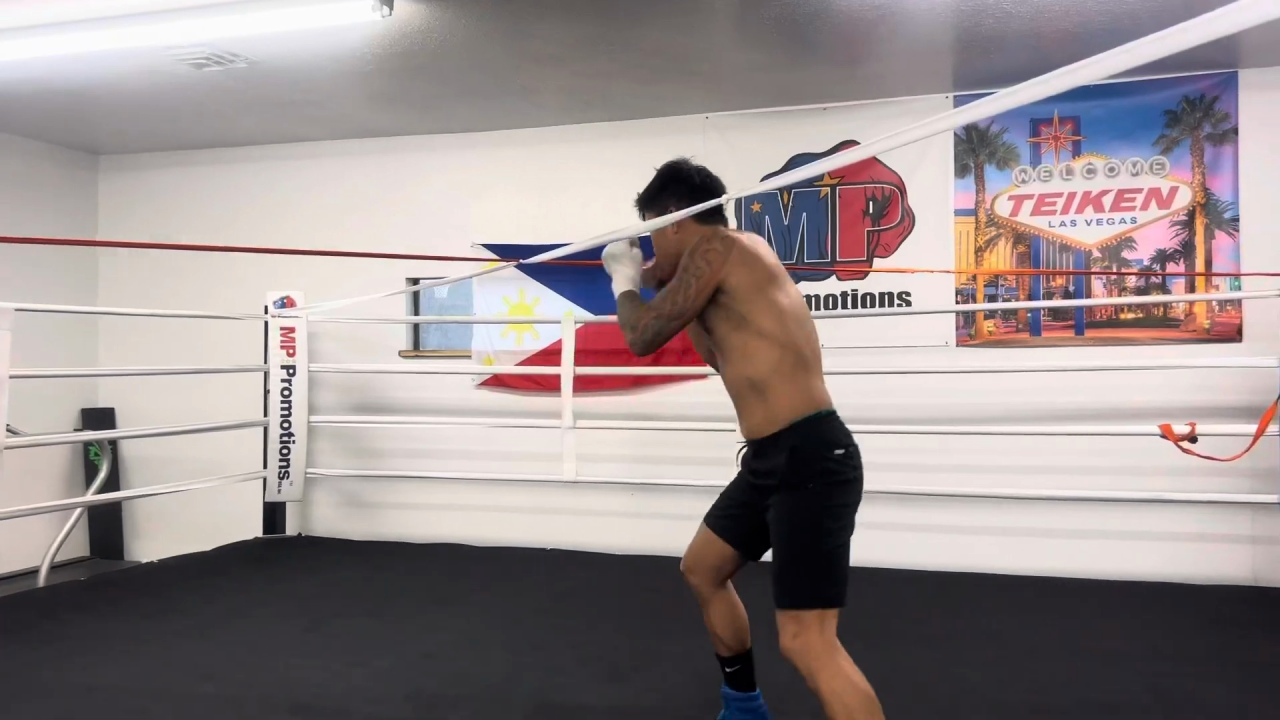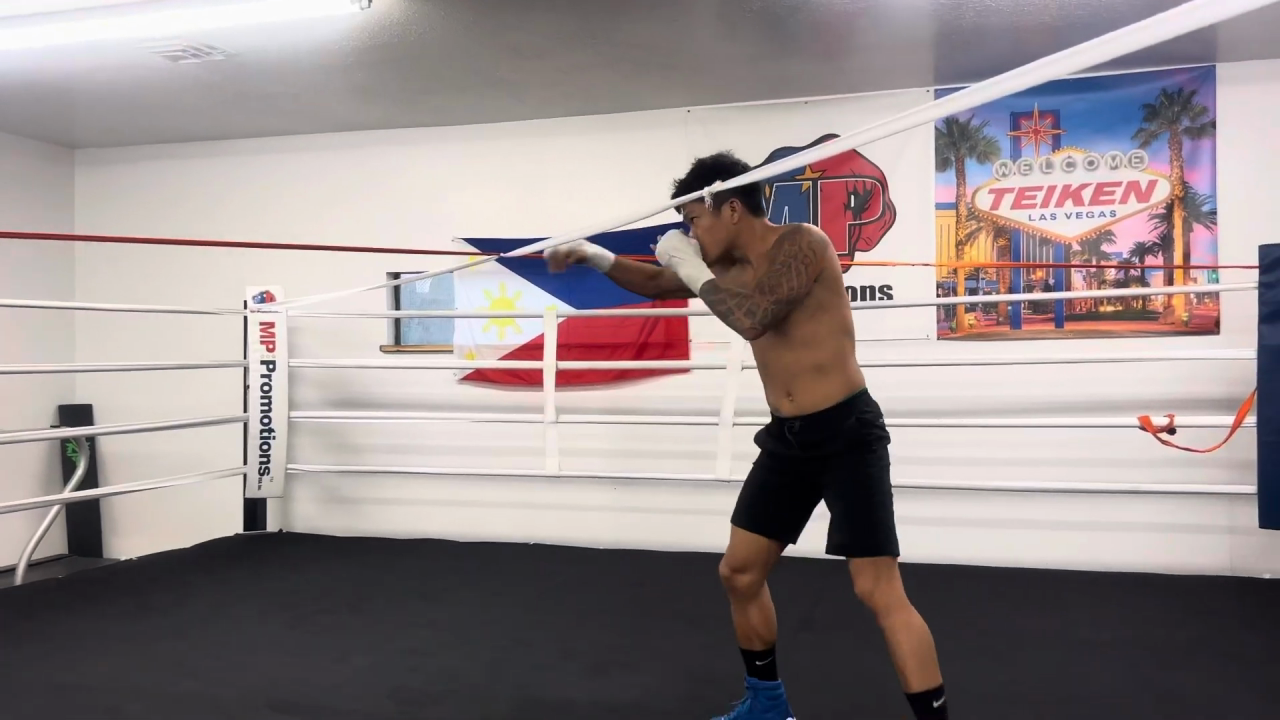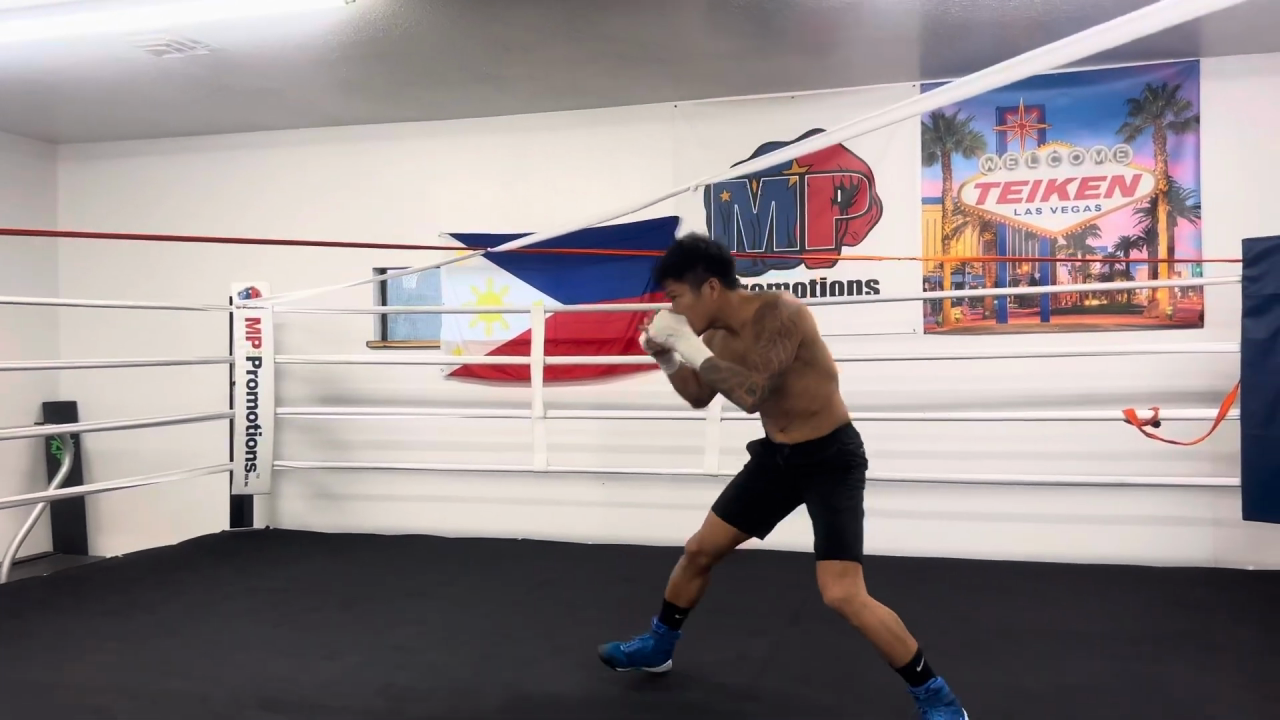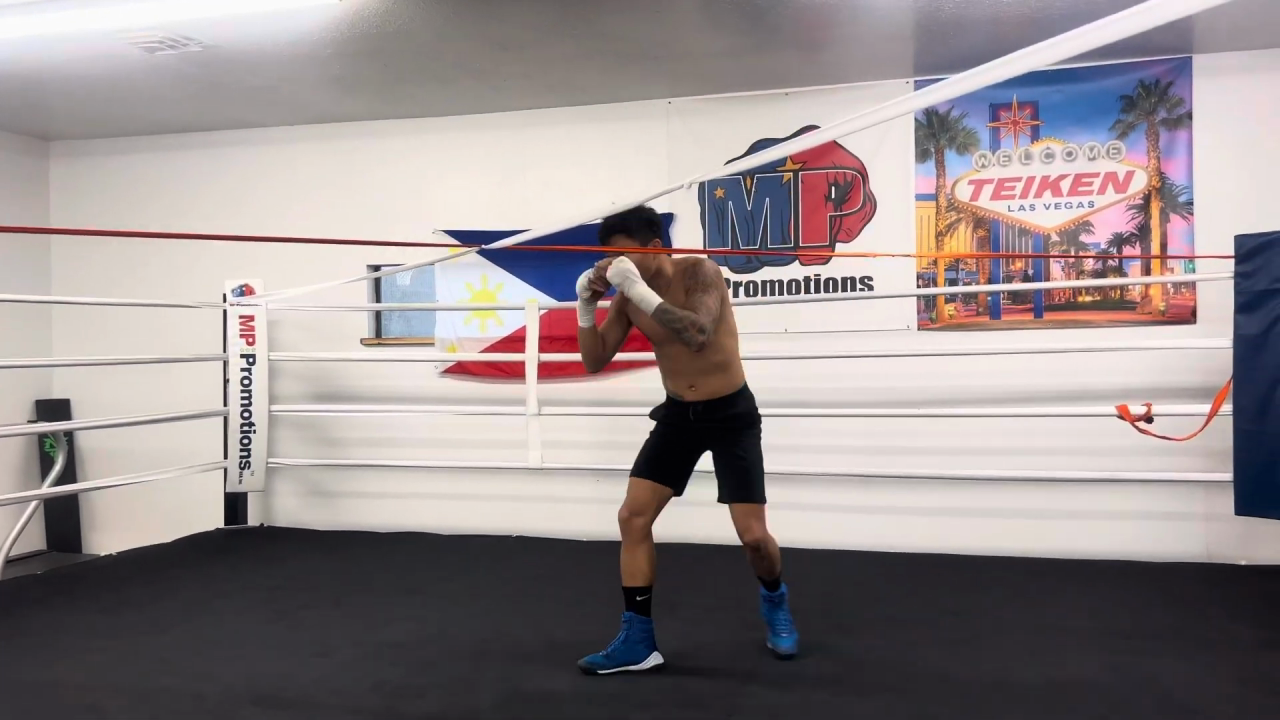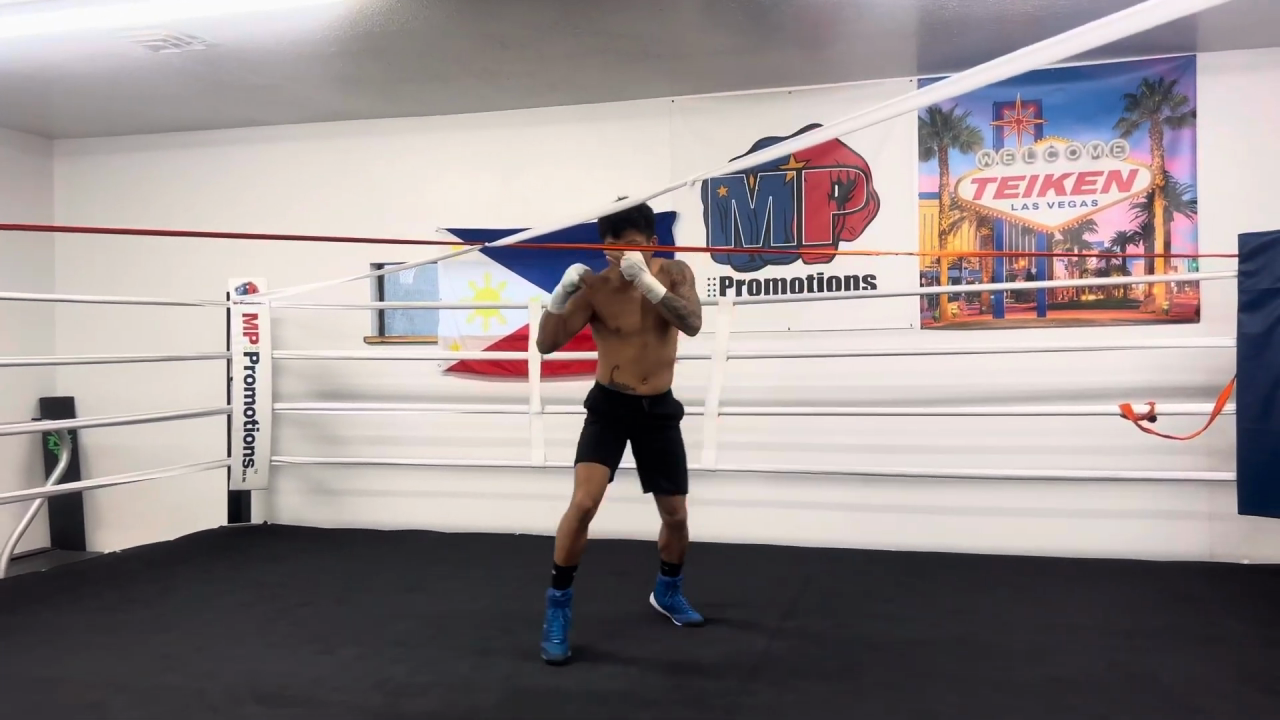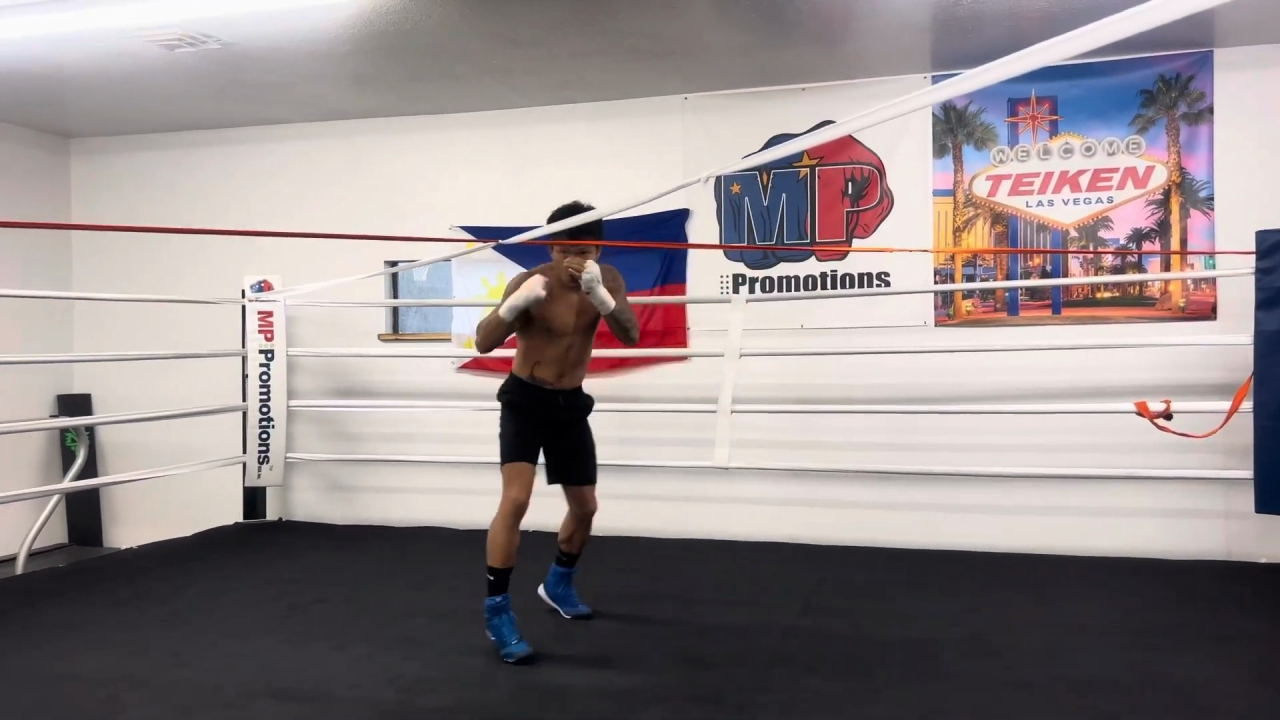
dt=0.4s
person 1, frame 1
left shoulder: (714, 248)
right shoulder: (747, 252)
left elbow: (643, 338)
left wrist: (623, 278)
right wrist: (647, 274)
left hip: (810, 461)
right hip: (777, 458)
left knee: (807, 644)
right knee: (700, 571)
person 1, frame 2
left shoulder: (803, 243)
right shoulder: (733, 263)
left elbow: (753, 318)
right elbow: (664, 285)
left wrist: (693, 269)
right wrist: (593, 254)
left hip: (848, 433)
right hip: (787, 438)
left knee: (881, 593)
right knee: (740, 574)
person 1, frame 3
left shoulder: (779, 312)
right shoulder: (721, 333)
left elbow: (752, 395)
right elbow: (700, 396)
left wrist: (689, 345)
right wrist: (666, 358)
left hip: (832, 458)
right hip: (776, 456)
left knee: (842, 594)
right knee: (699, 552)
right ankle: (658, 645)
person 1, frame 4
left shoulder: (700, 272)
right shoulder: (629, 296)
left elbow: (699, 336)
right elbow: (595, 362)
left wrist: (640, 293)
right wrist: (587, 303)
left hip: (732, 414)
right hip: (679, 415)
left knee: (753, 533)
right knee: (632, 518)
left ankle: (775, 604)
right ankle: (637, 642)
person 1, frame 5
left shoulder: (674, 273)
right shoulder: (593, 287)
left elbow: (692, 323)
right elbow: (546, 344)
left wrist: (646, 281)
right wrist: (562, 292)
left hip: (659, 409)
right hip: (609, 406)
left knee: (675, 514)
right knee: (583, 505)
left ankle: (667, 592)
right ankle: (558, 609)
person 1, frame 6
left shoulder: (607, 279)
right shoulder: (529, 283)
left elbow: (631, 336)
right elbow: (483, 343)
left wrist: (598, 293)
right wrist: (515, 304)
left hip: (571, 403)
right hip: (524, 399)
left knee: (585, 505)
right knee: (515, 501)
left ankle: (557, 584)
right ankle: (497, 612)
